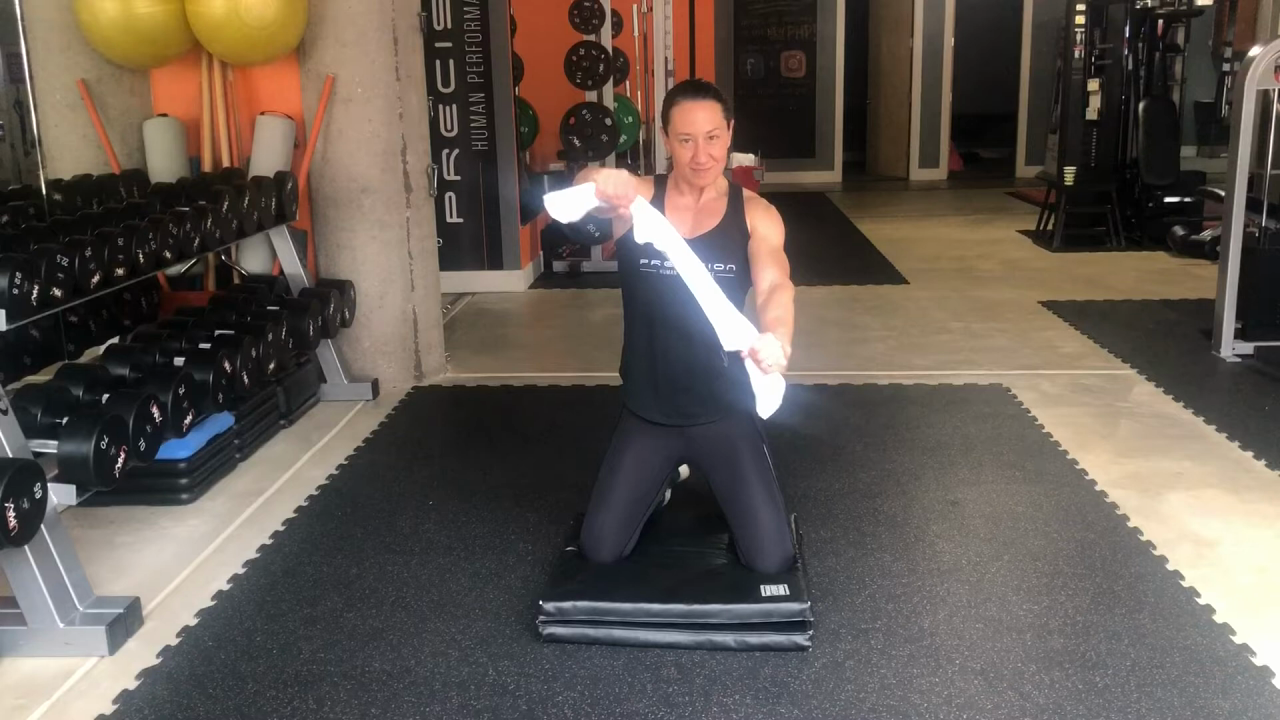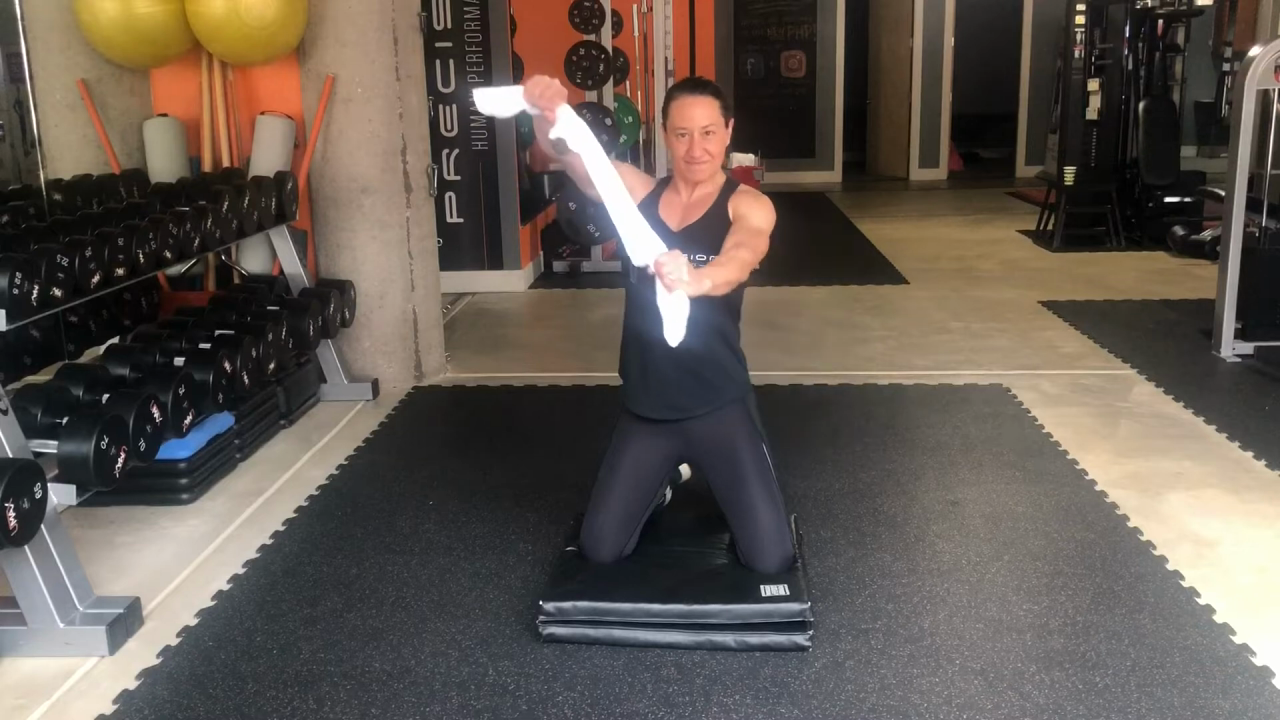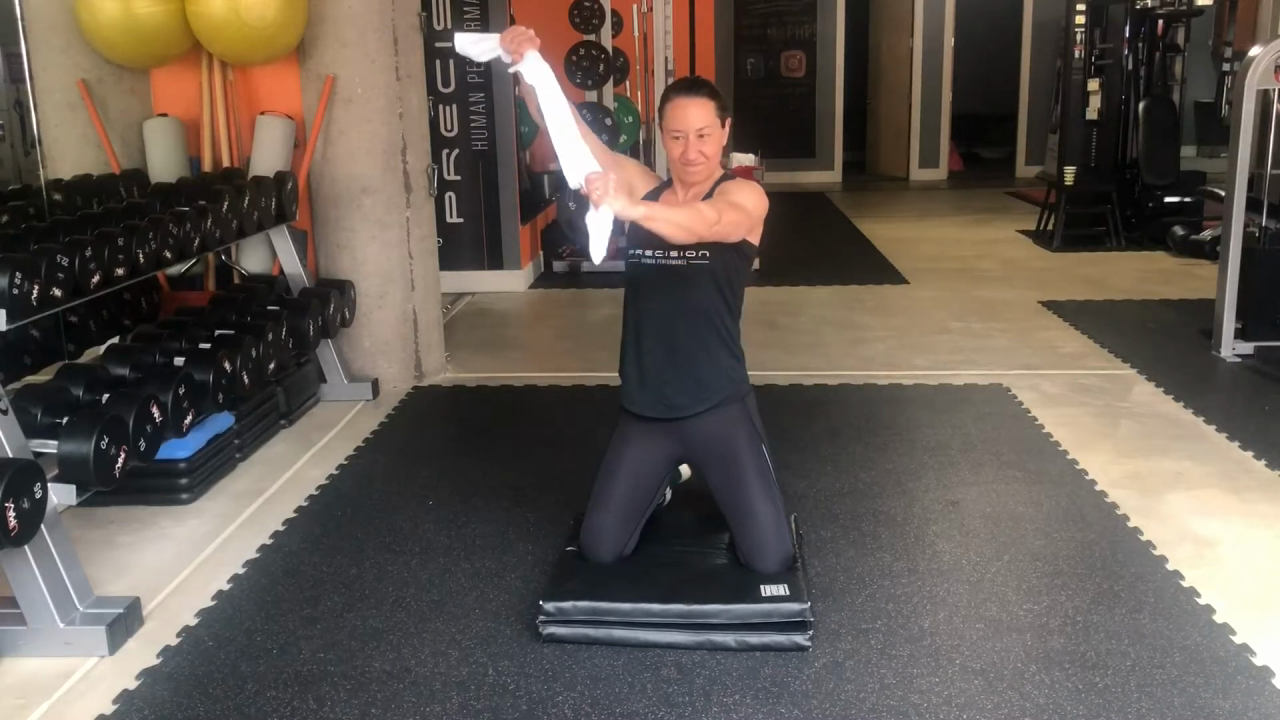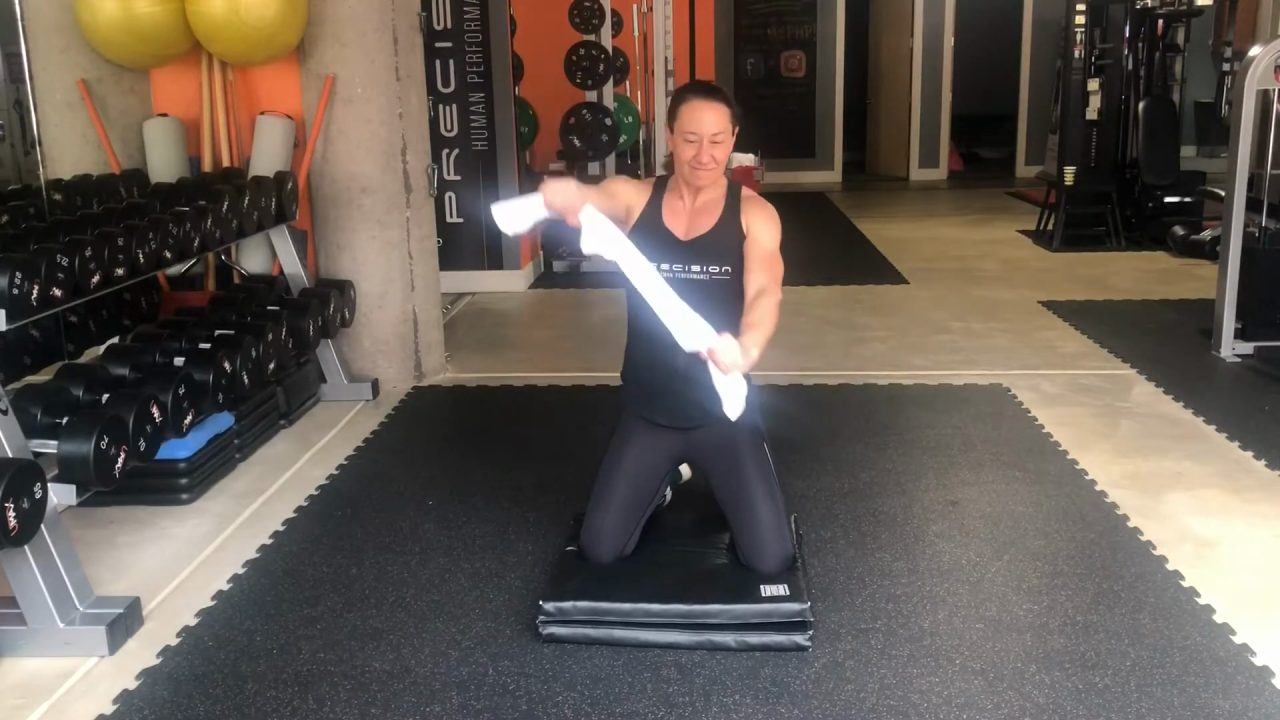
dt=0.7s
person 1, frame 1
left shoulder: (756, 215)
right shoulder: (636, 196)
left elbow: (775, 286)
right elbow: (599, 193)
left wrist: (777, 342)
right wrist: (599, 187)
left hip: (723, 411)
right hip: (645, 412)
left knee: (772, 559)
right knee: (599, 549)
left ankle: (703, 481)
right ankle: (659, 486)
person 1, frame 2
left shoulder: (749, 205)
right shoulder: (635, 190)
left elbow: (740, 259)
right elbow: (568, 153)
left wrist: (697, 280)
right wrist: (546, 112)
left hip: (720, 406)
right hip: (644, 409)
left knee: (772, 559)
right knee: (599, 549)
left ankle: (709, 479)
right ankle: (661, 485)
person 1, frame 3
left shoulder: (745, 198)
right shoulder: (642, 188)
left elbow: (702, 222)
right elbow: (568, 129)
left wrist: (628, 206)
right wrist: (526, 66)
left hip: (719, 408)
right hip: (643, 409)
left knee: (771, 558)
right knee: (599, 547)
left ankle: (713, 481)
right ankle: (661, 483)
person 1, frame 4
left shoulder: (755, 213)
right shoulder: (633, 197)
left elbow: (765, 294)
right elbow: (582, 196)
left wrist: (744, 351)
right wrist: (560, 195)
left hip: (722, 410)
right hip: (647, 409)
left knee: (772, 559)
right knee: (599, 548)
left ankle: (715, 482)
right ankle: (660, 484)
